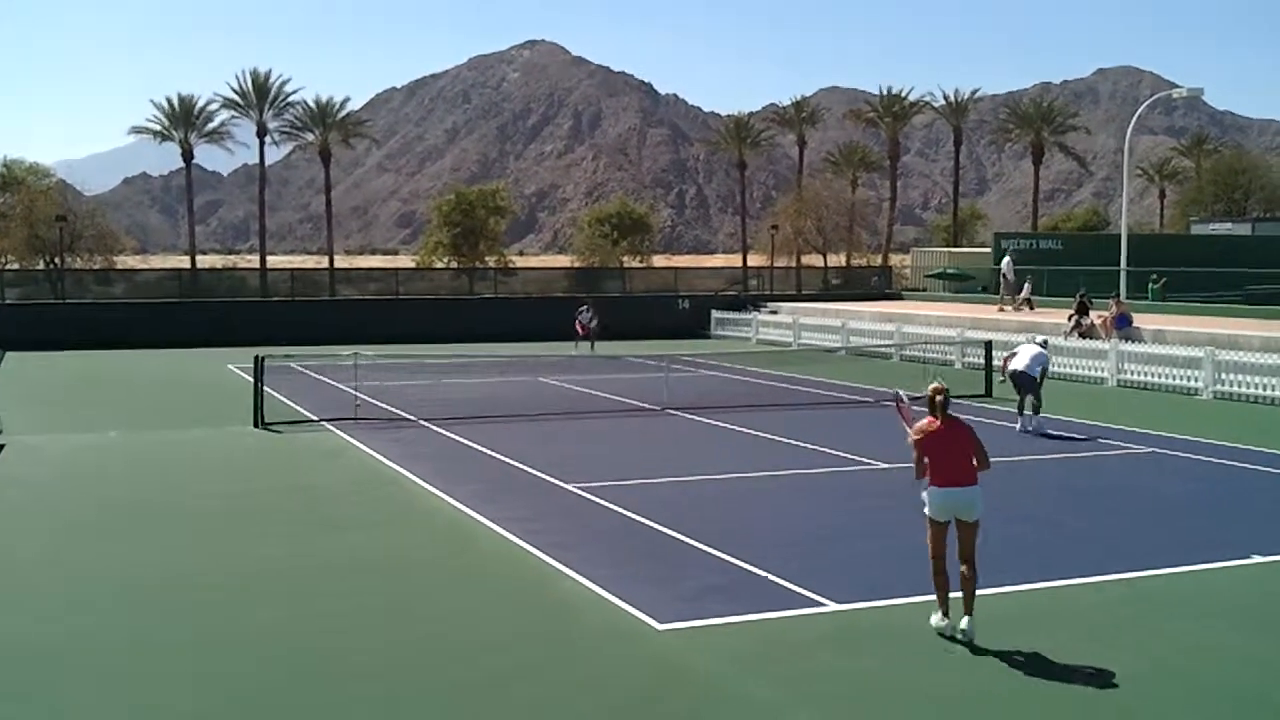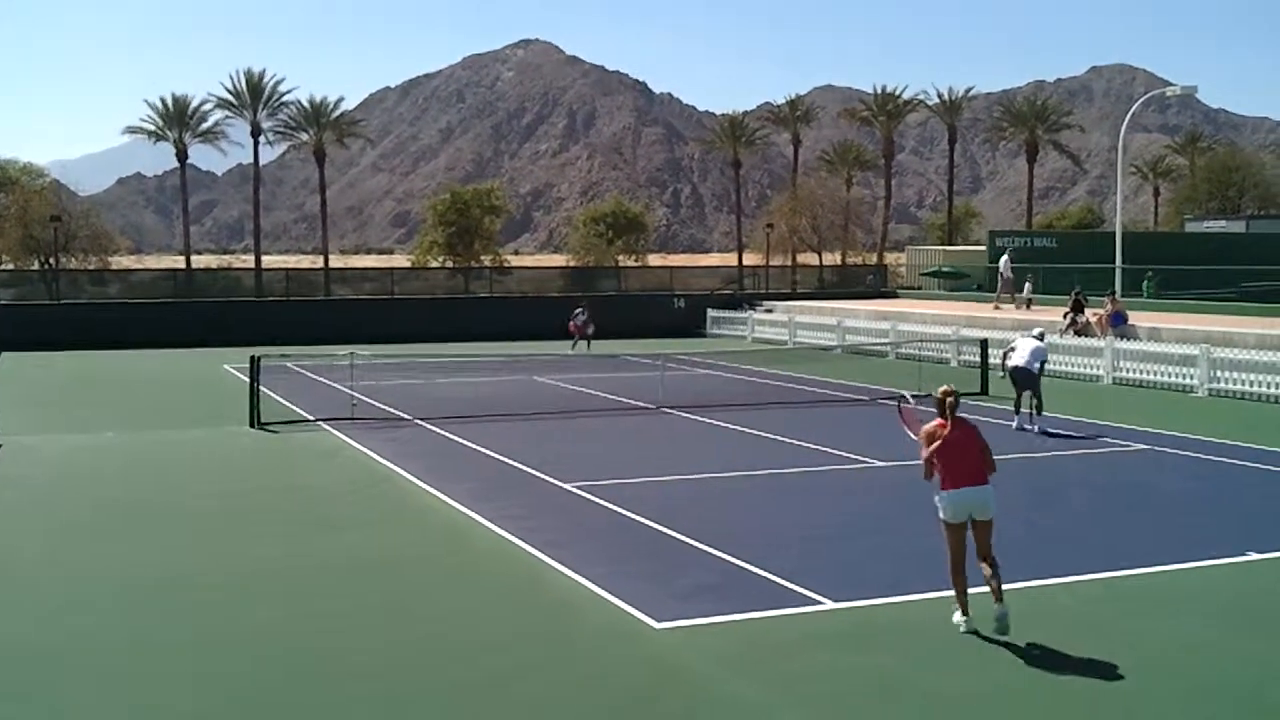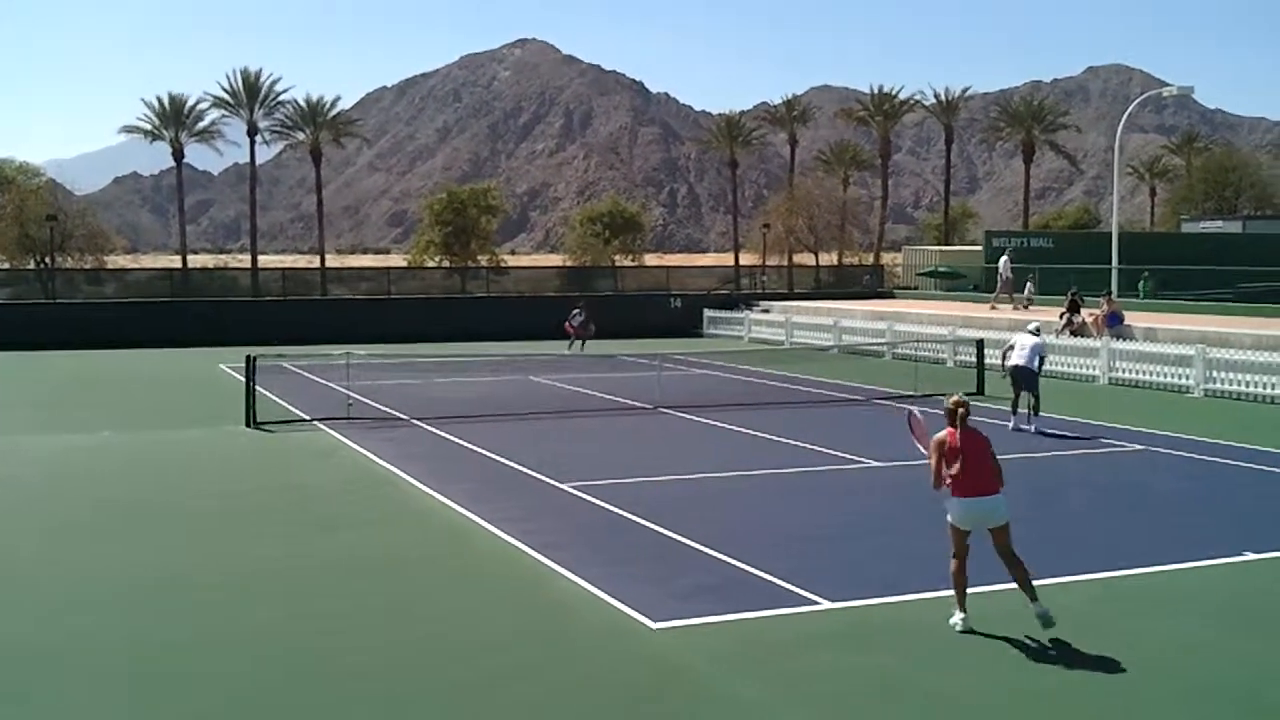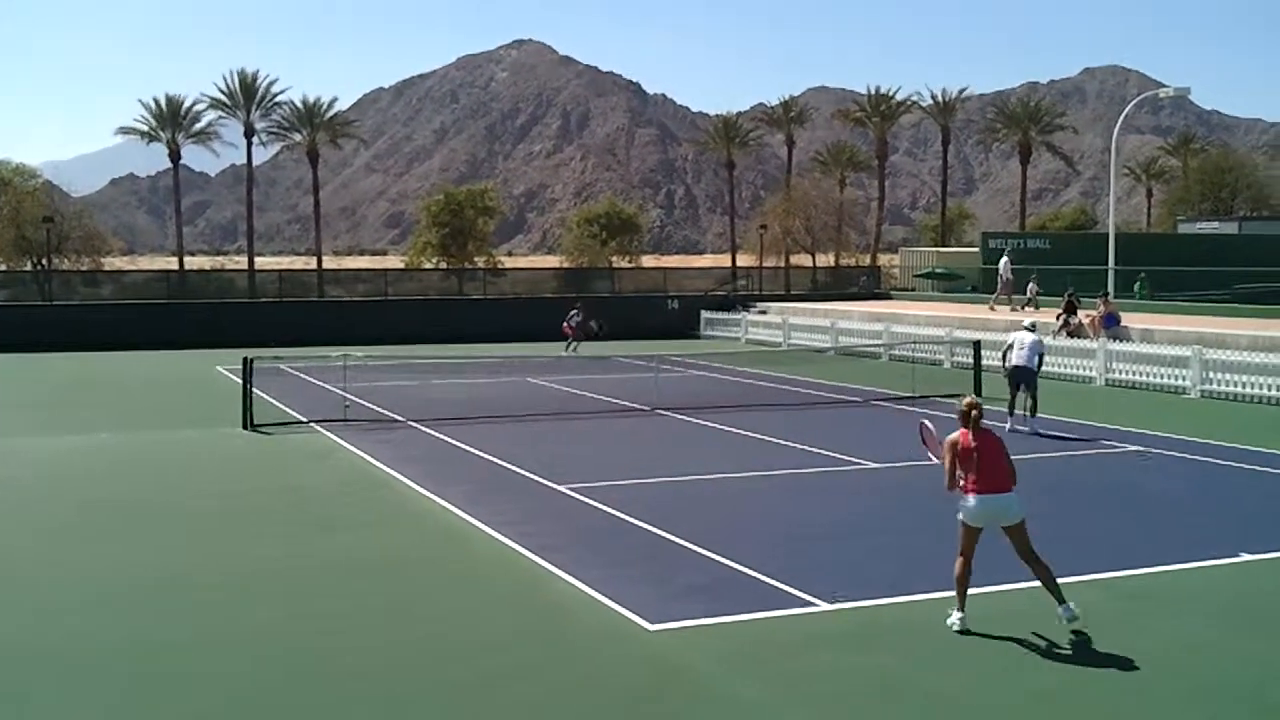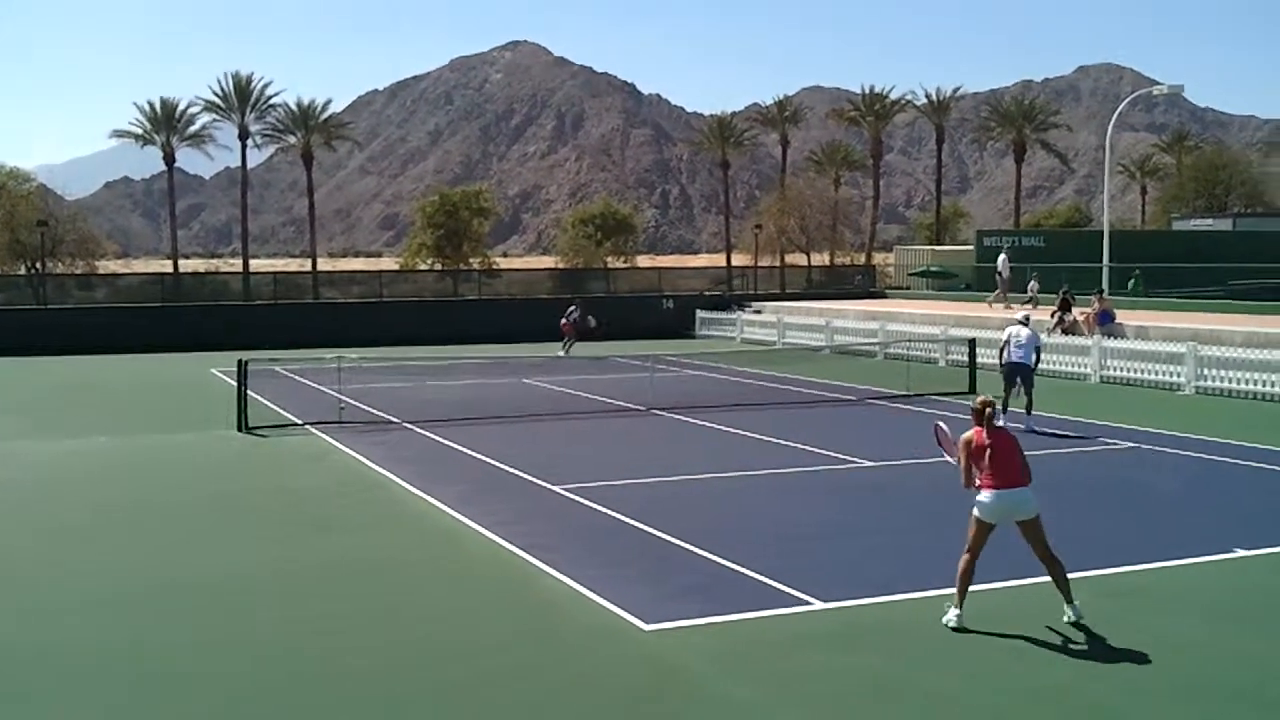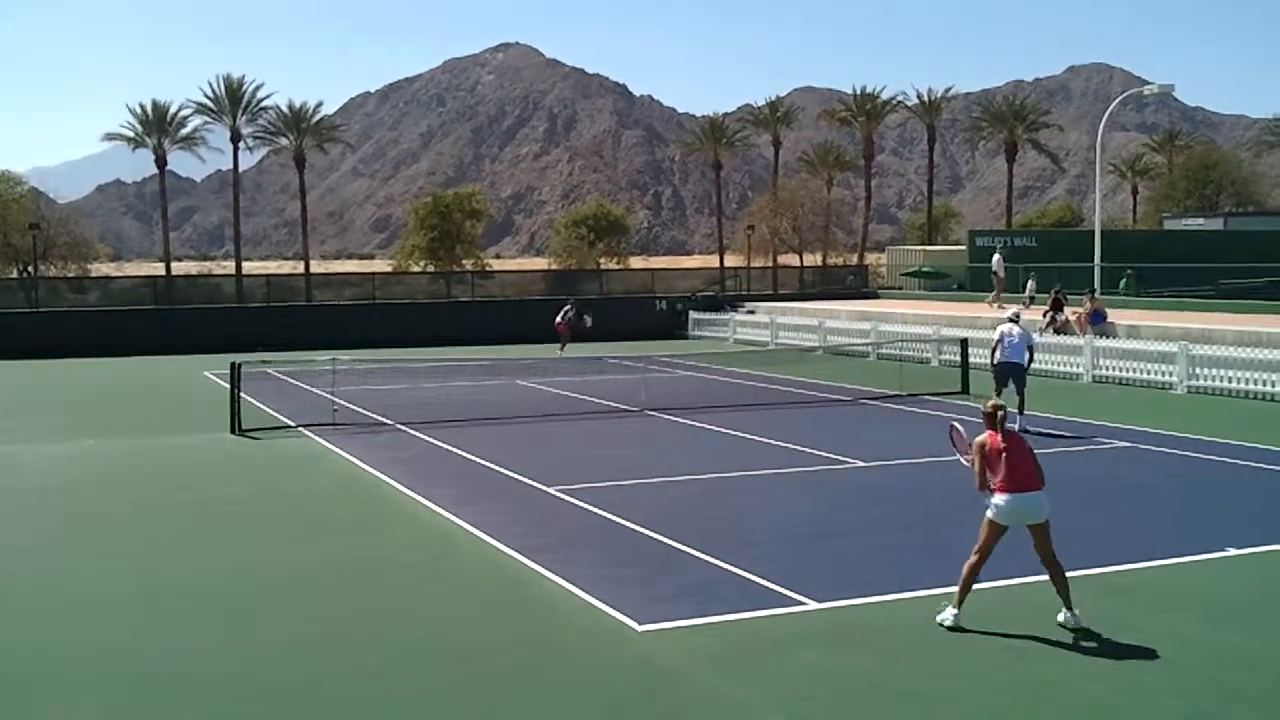
dt=0.1s
person 1, frame 1
left shoulder: (921, 429)
right shoulder: (964, 426)
left elbow: (919, 473)
right elbow: (984, 463)
left hip: (940, 494)
right hip: (969, 492)
left knee: (938, 558)
right knee: (967, 559)
left ankle: (944, 617)
right ankle: (967, 619)
person 1, frame 2
left shoulder: (930, 431)
right shoulder: (972, 427)
left elbow: (928, 474)
right elbow: (991, 467)
left hip: (953, 496)
right hip: (982, 492)
left knee: (957, 559)
right knee: (986, 556)
left ankle: (964, 616)
right ankle: (999, 604)
person 1, frame 3
left shoulder: (940, 440)
right shoulder: (982, 438)
left elbow: (936, 482)
right elbow: (999, 481)
left hip: (963, 504)
right hip: (993, 502)
left knee: (959, 558)
right knee: (1010, 558)
left ankle: (961, 615)
right ankle: (1037, 605)
person 1, frame 4
left shoulder: (953, 440)
right shoulder: (995, 438)
left elbow: (950, 484)
right elbow: (1012, 478)
left hip: (976, 502)
right hip: (1007, 499)
left knee: (964, 557)
right knee: (1030, 556)
left ankle: (959, 615)
right ankle: (1064, 606)
person 1, frame 5
left shoulder: (967, 438)
right shoulder: (1009, 436)
left elbow: (967, 482)
right elbow: (1027, 475)
left hip: (993, 498)
right hip: (1023, 495)
left knee: (971, 554)
right knee: (1046, 554)
left ankle: (956, 611)
right ankle: (1072, 607)
person 1, frame 6
left shoulder: (981, 442)
right shoulder: (1019, 439)
left elbow: (982, 483)
right elbow: (1040, 478)
left hip: (1006, 500)
right hip: (1036, 498)
left knee: (979, 555)
right knee: (1048, 558)
left ankle: (953, 611)
right ankle: (1069, 613)
